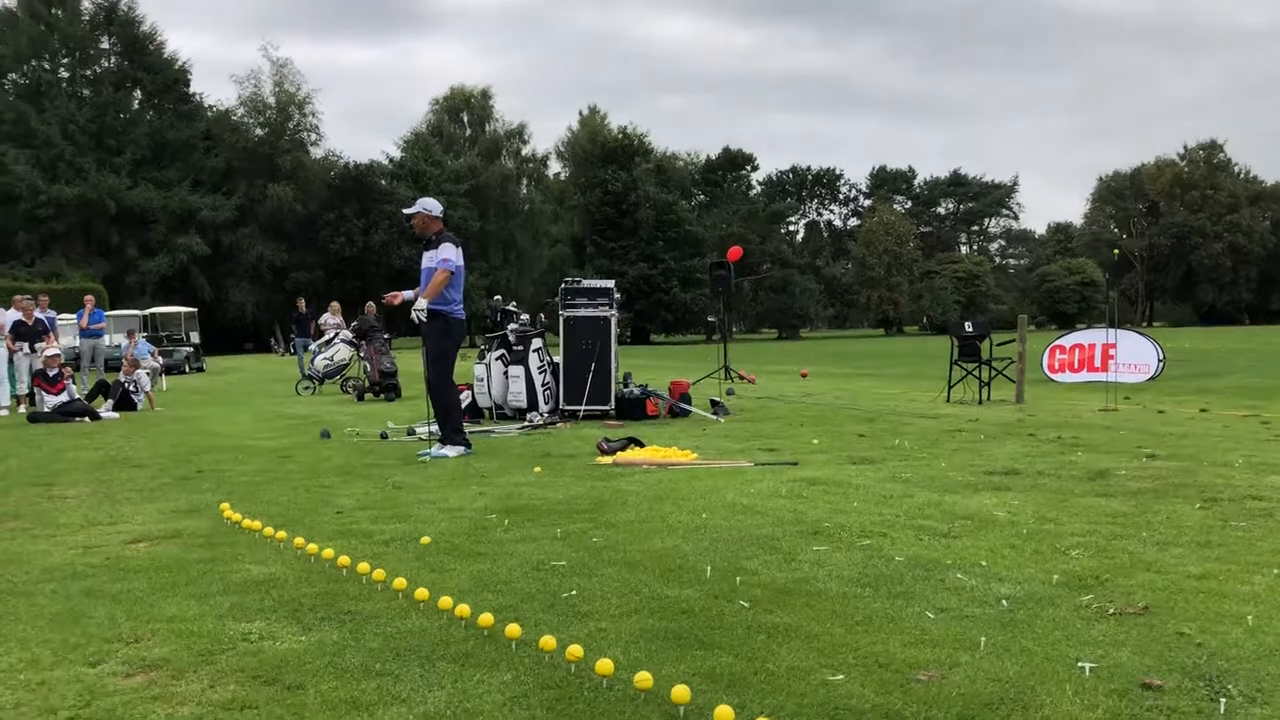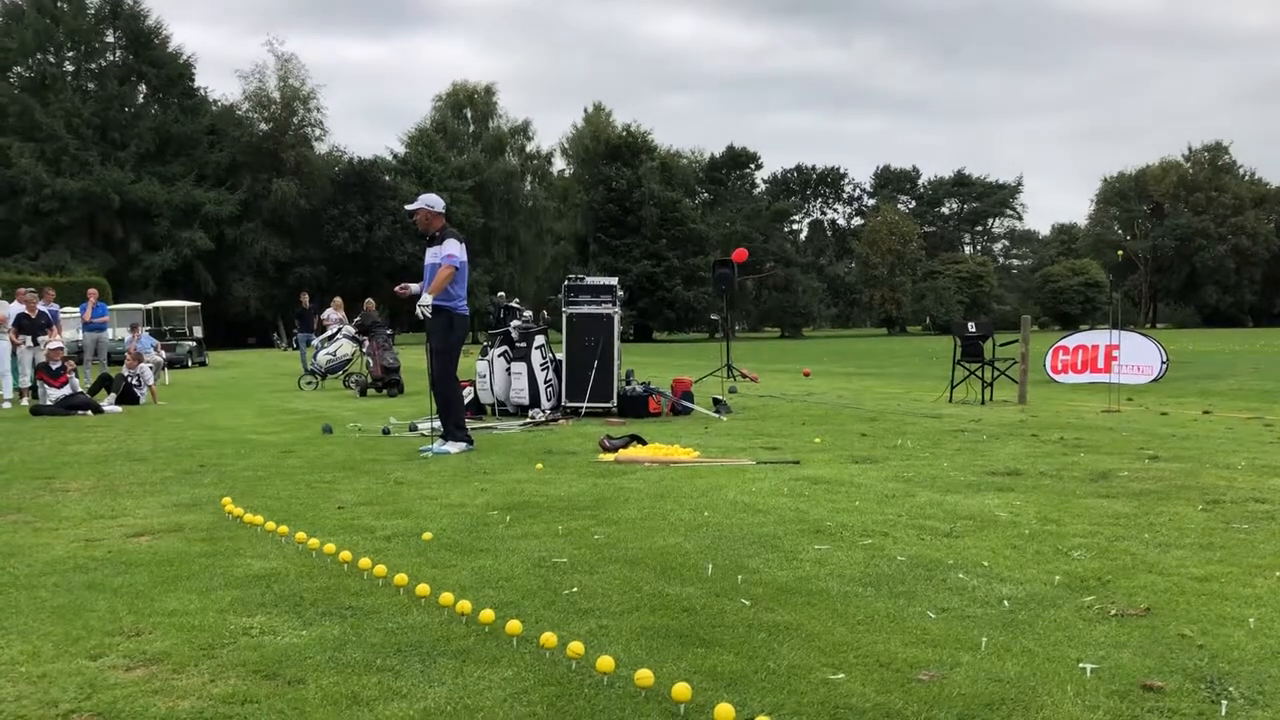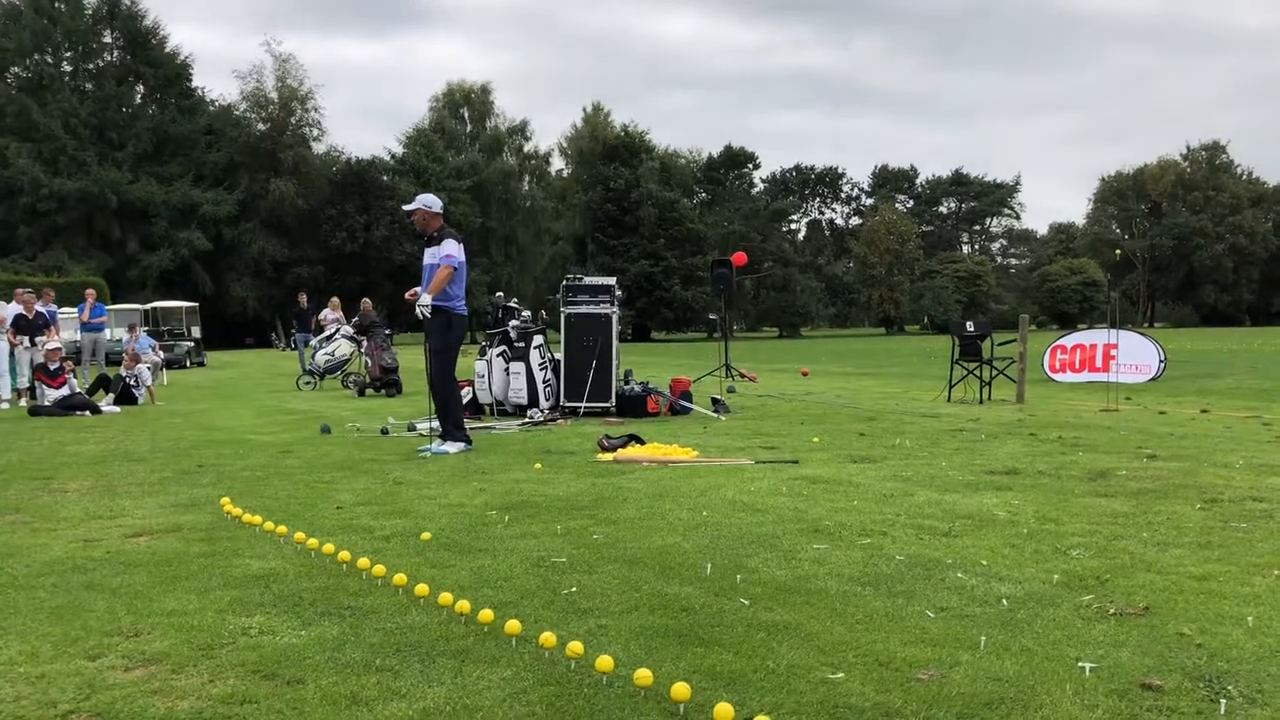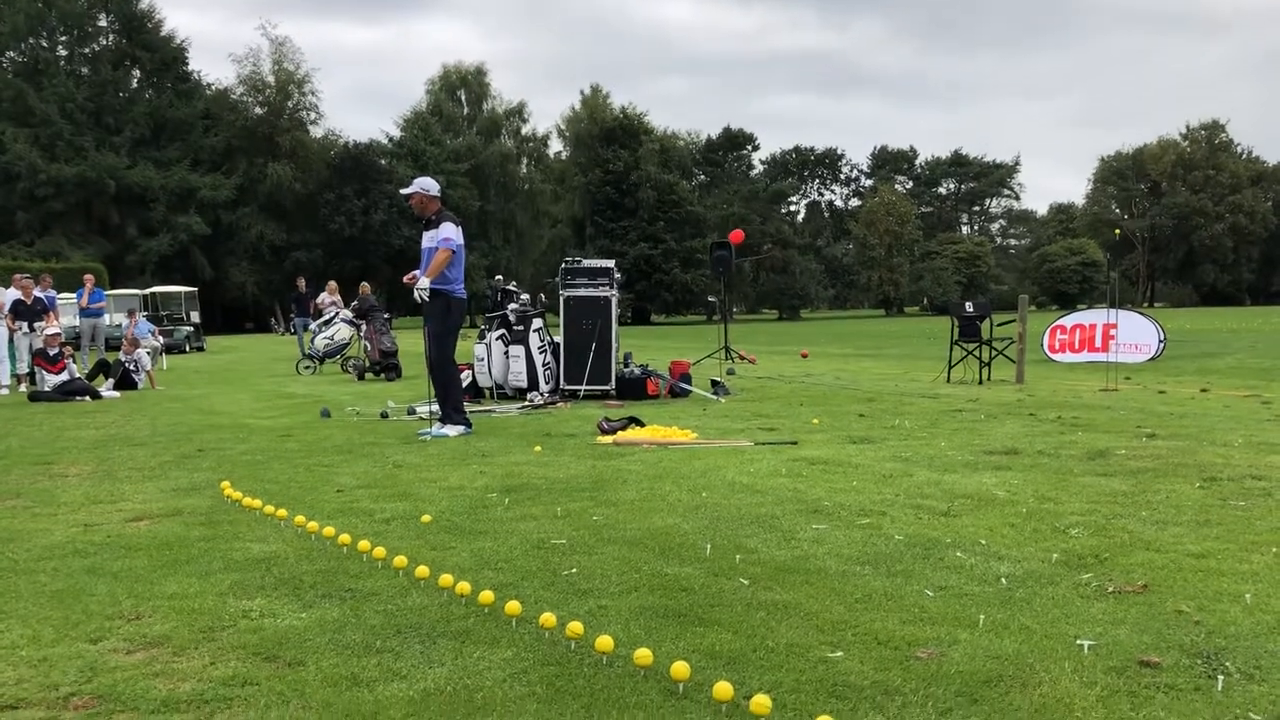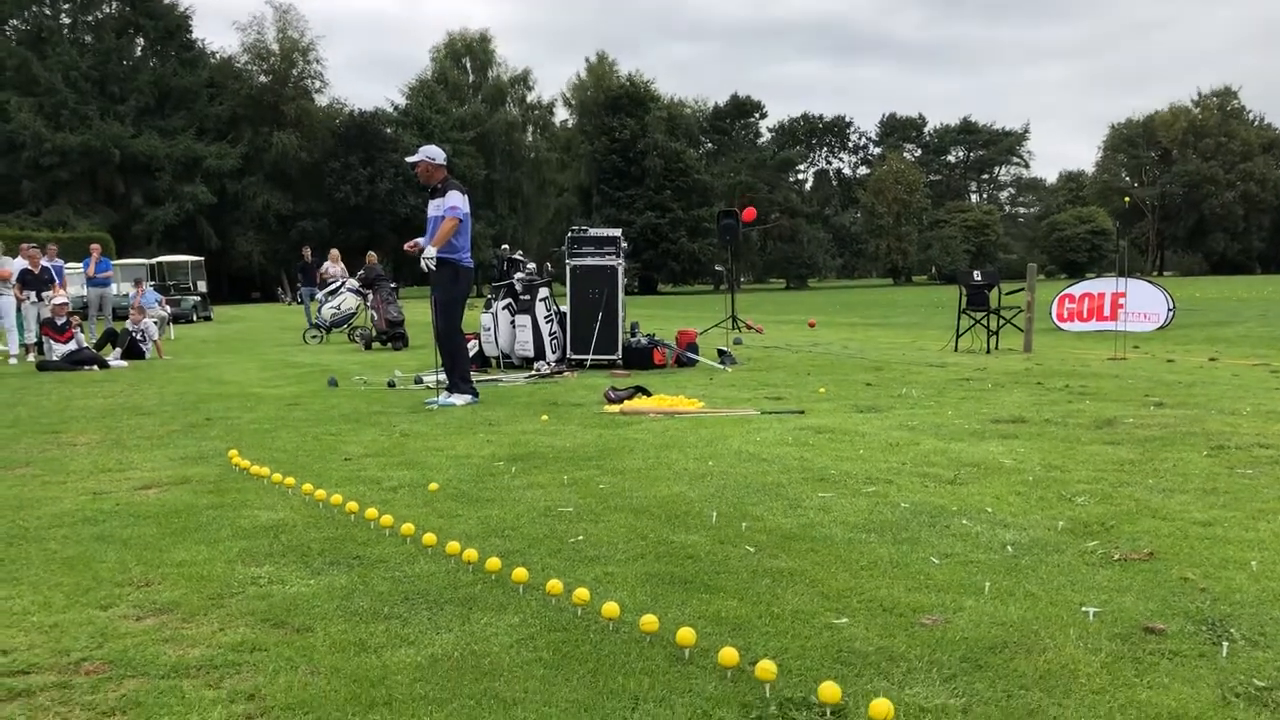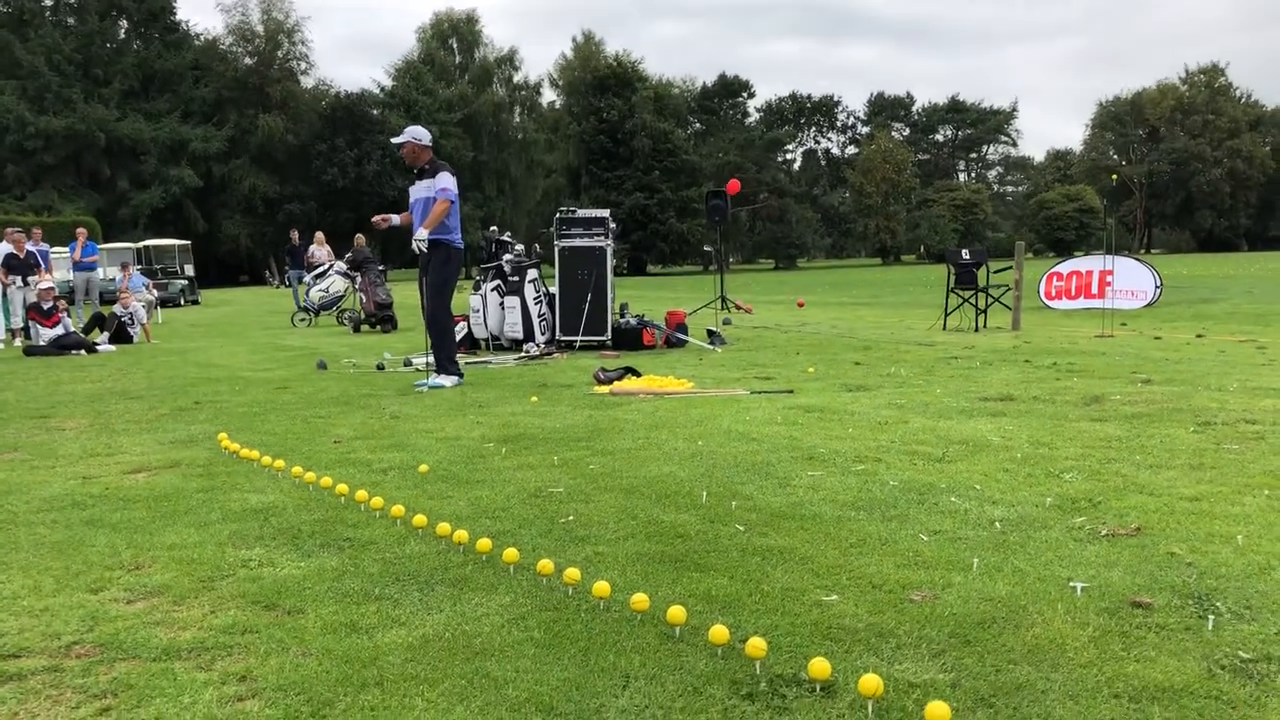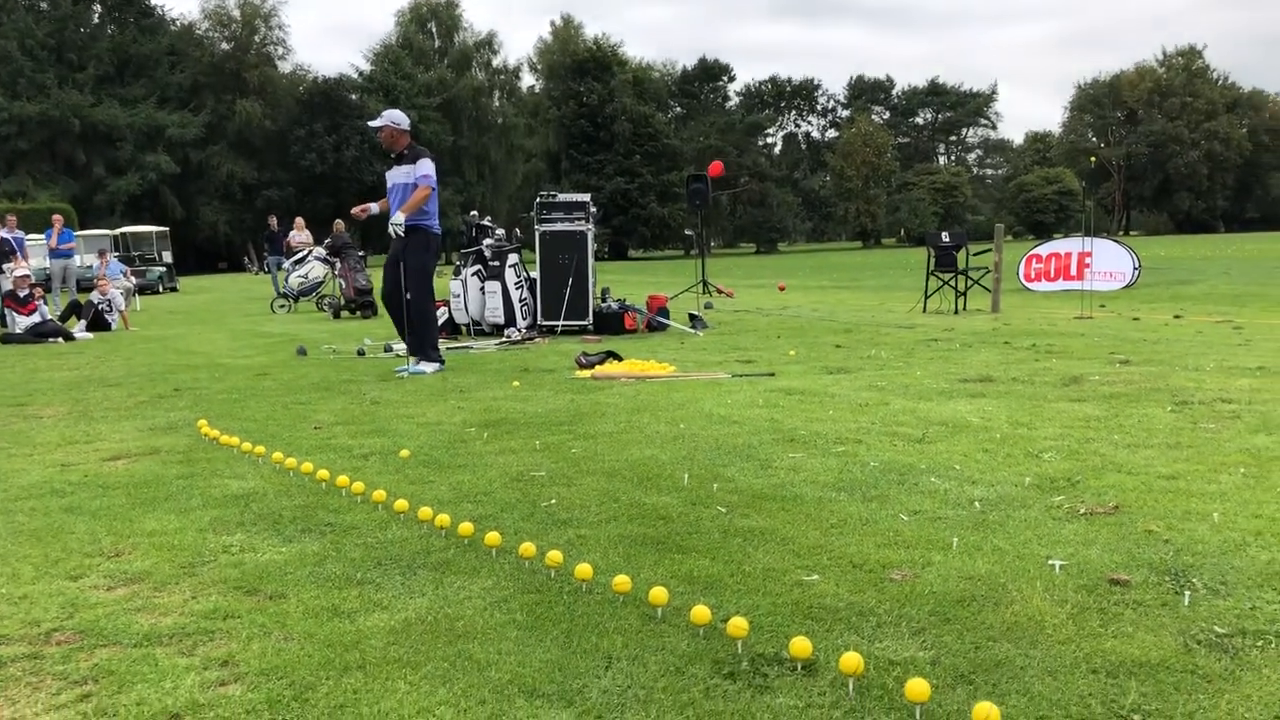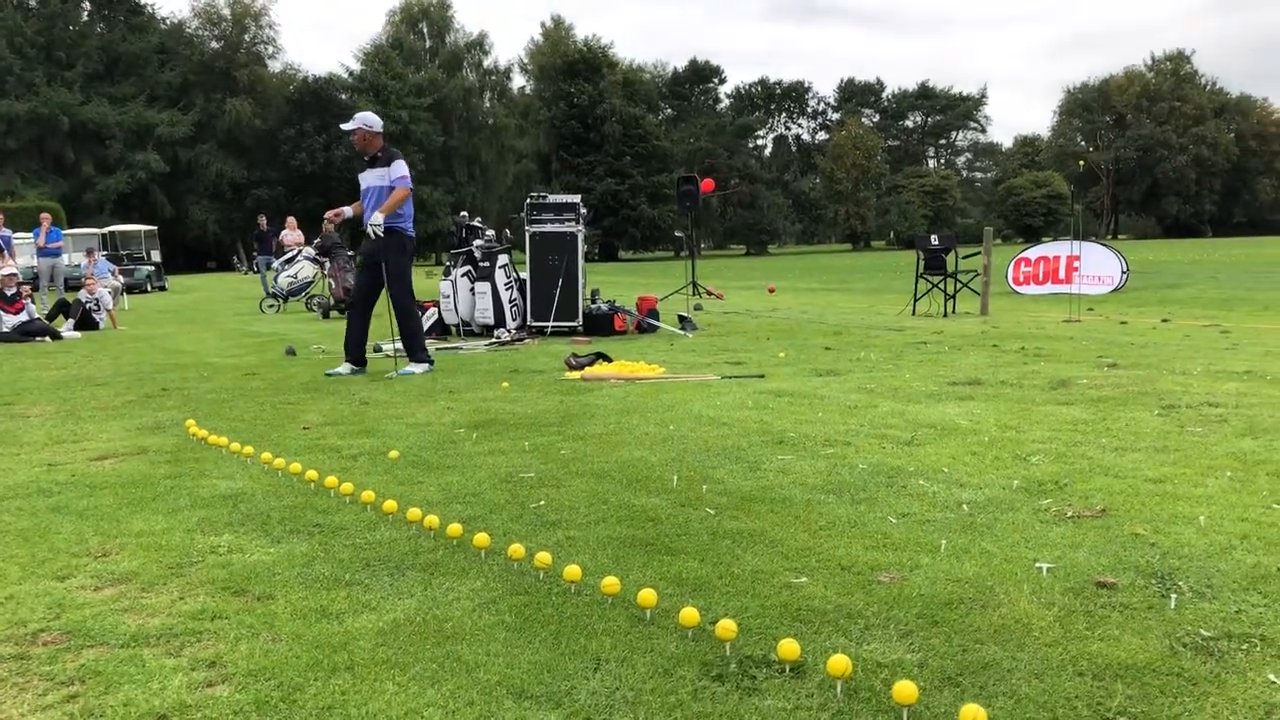
dt=0.4s
person 1, frame 1
left shoulder: (447, 242)
right shoulder: (429, 246)
left elbow: (444, 274)
left wrist: (423, 300)
right wrist: (407, 295)
left hip: (446, 321)
right hip: (433, 320)
left knee: (441, 382)
right knee: (435, 383)
left ankle: (458, 442)
right ankle: (447, 439)
person 1, frame 2
left shoulder: (450, 238)
right shoulder: (432, 241)
left elbow: (448, 269)
left wrist: (428, 296)
right wrist: (415, 287)
left hip: (450, 316)
right hip: (437, 315)
left knee: (445, 378)
right knee: (438, 379)
left ankle: (460, 438)
right ankle: (449, 435)
person 1, frame 3
left shoulder: (449, 239)
right shoulder: (431, 242)
left elbow: (447, 269)
left wrist: (427, 296)
right wrist: (419, 290)
left hip: (448, 317)
right hip: (435, 316)
left knee: (443, 378)
right knee: (436, 379)
left ankle: (459, 438)
right ankle: (447, 435)
person 1, frame 4
left shoulder: (447, 222)
right shoulder: (429, 226)
left elbow: (446, 252)
left wrist: (426, 279)
right wrist: (418, 273)
left hip: (447, 300)
right hip: (434, 299)
left knee: (443, 360)
right knee: (435, 362)
left ankle: (458, 421)
right ankle: (447, 418)
person 1, frame 5
left shoulder: (453, 190)
right shoulder: (434, 195)
left elbow: (452, 221)
left wrist: (431, 248)
right wrist: (421, 242)
left hip: (455, 268)
right hip: (440, 268)
left knee: (450, 329)
right knee: (442, 331)
left ankle: (465, 390)
right ankle: (454, 388)
person 1, frame 6
left shoulder: (441, 172)
right shoulder: (418, 178)
left elbow: (444, 203)
left wrist: (424, 230)
right wrist: (393, 219)
left hip: (445, 249)
right hip: (427, 250)
left knee: (438, 310)
right knee: (430, 312)
left ankle: (450, 371)
right ankle: (442, 370)
person 1, frame 7
left shoulder: (420, 158)
right shoulder: (394, 163)
left elbow: (425, 190)
left wrist: (401, 214)
right wrist: (372, 208)
left hip: (422, 234)
right hip: (400, 236)
left knee: (420, 297)
right knee: (391, 295)
left ankle: (432, 358)
right ankle: (418, 350)
person 1, frame 8
left shoulder: (393, 160)
right shoulder: (366, 167)
left elbow: (403, 190)
left wrist: (381, 214)
right wrist: (346, 212)
left hip: (396, 238)
right hip: (371, 240)
left knee: (401, 300)
right knee: (359, 300)
left ankle: (420, 359)
right ankle: (355, 361)
